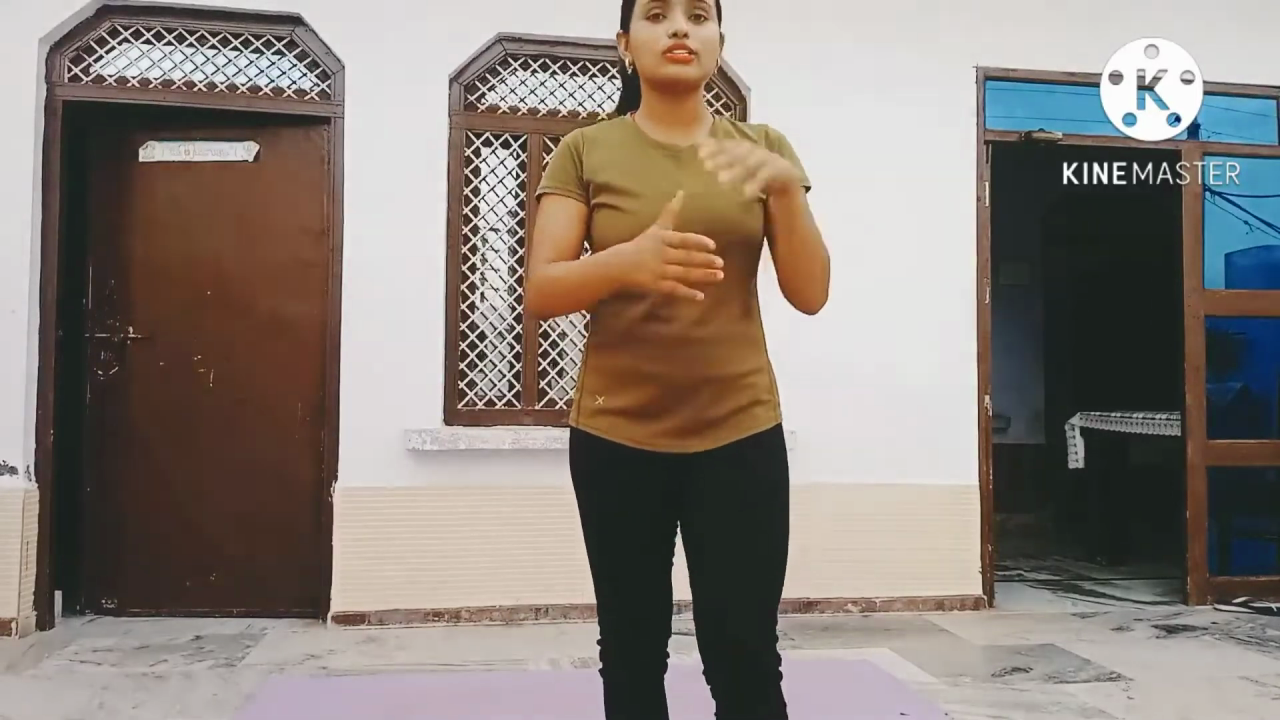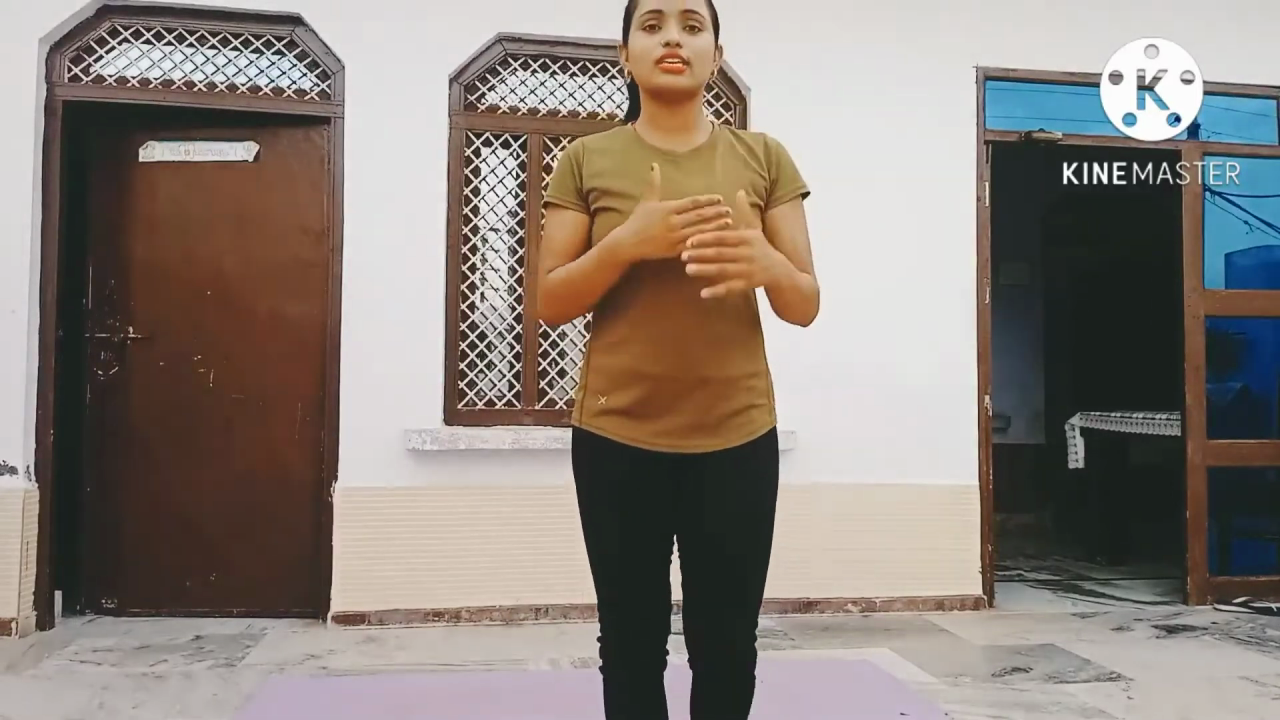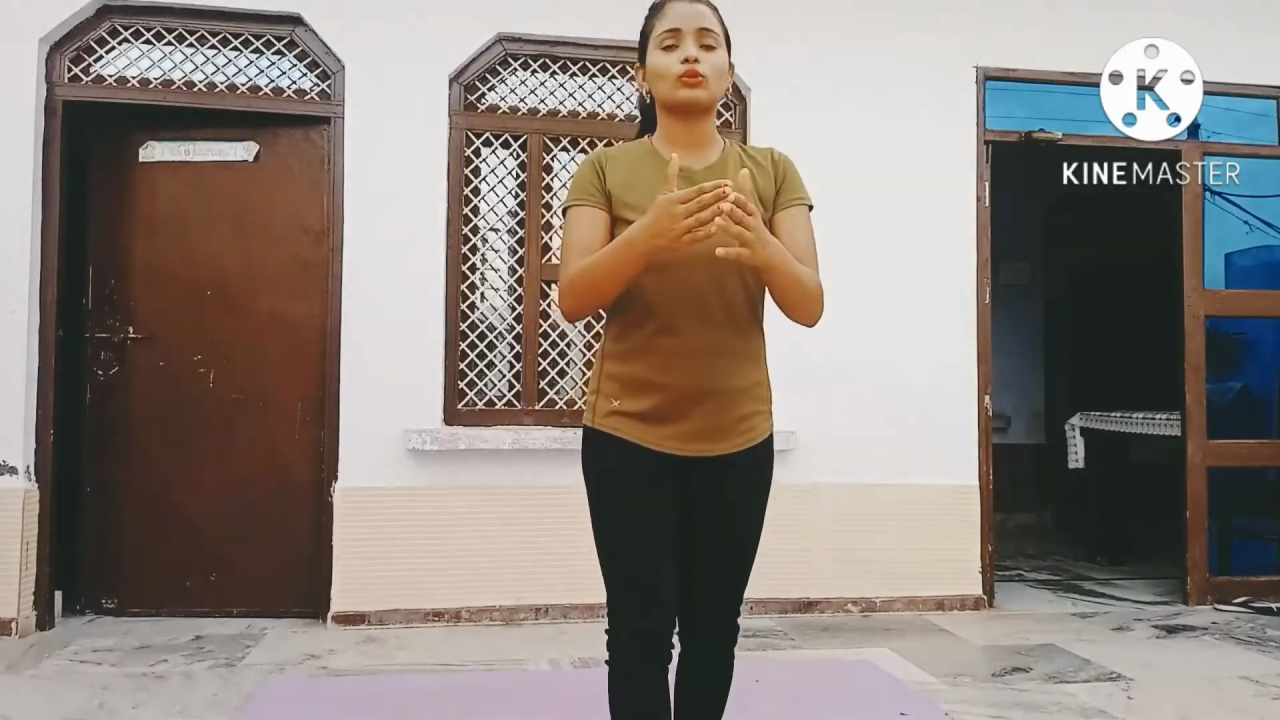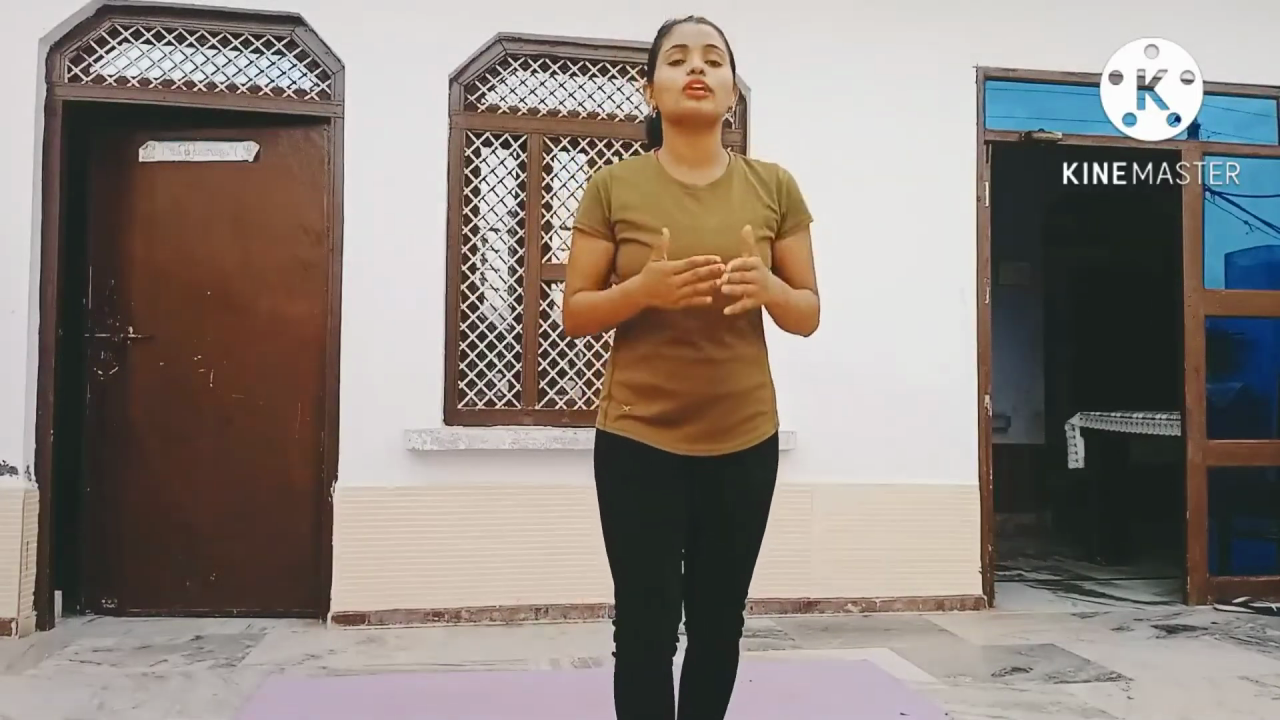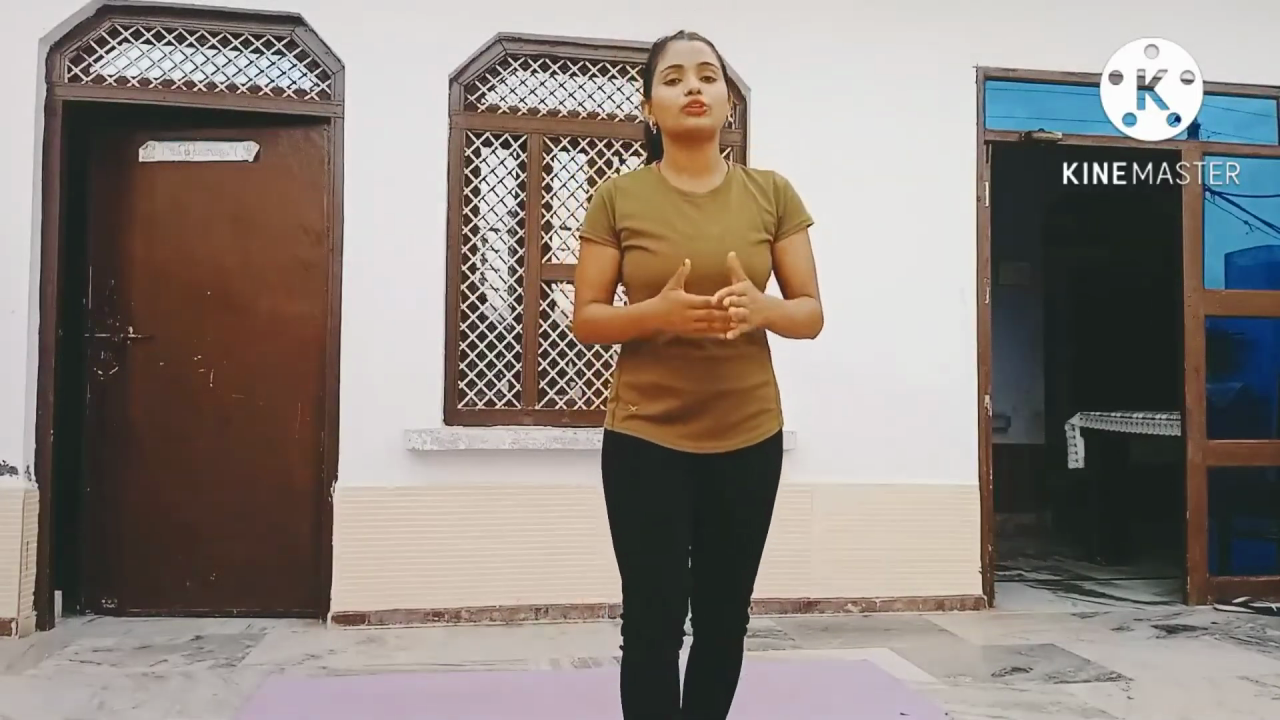
dt=0.3s
person 1, frame 1
left shoulder: (762, 150)
right shoulder: (583, 152)
left elbow: (811, 296)
right elbow: (538, 292)
left wrist: (787, 190)
right wrist: (627, 260)
left hip: (739, 431)
right hip: (616, 435)
left knee: (744, 653)
right knee: (632, 647)
person 1, frame 2
left shoulder: (763, 157)
right shoulder: (585, 161)
left elbow: (806, 306)
right elbow: (549, 302)
left wrist: (766, 266)
right wrist: (627, 241)
left hip: (736, 434)
right hip: (618, 434)
left knee: (726, 646)
right knee: (632, 642)
person 1, frame 3
left shoulder: (772, 171)
right shoulder: (604, 170)
left elbow: (810, 307)
right elbow: (572, 298)
left wrist: (761, 247)
right wrist: (649, 234)
left hip: (738, 438)
right hip: (628, 436)
left knee: (713, 629)
right knee: (638, 633)
person 1, frame 4
left shoulder: (775, 187)
right shoulder: (612, 187)
left elbow: (809, 314)
right elbow: (574, 314)
left wrist: (769, 288)
right wrist: (643, 289)
left hip: (743, 441)
right hip: (638, 439)
left knee: (719, 622)
right knee: (646, 628)
person 1, frame 5
left shoulder: (771, 193)
right shoulder: (616, 198)
left elbow: (811, 313)
right elbow: (584, 319)
left wrist: (763, 309)
right wrist: (657, 312)
left hip: (748, 438)
right hip: (644, 439)
left knee: (723, 618)
right knee: (652, 622)
